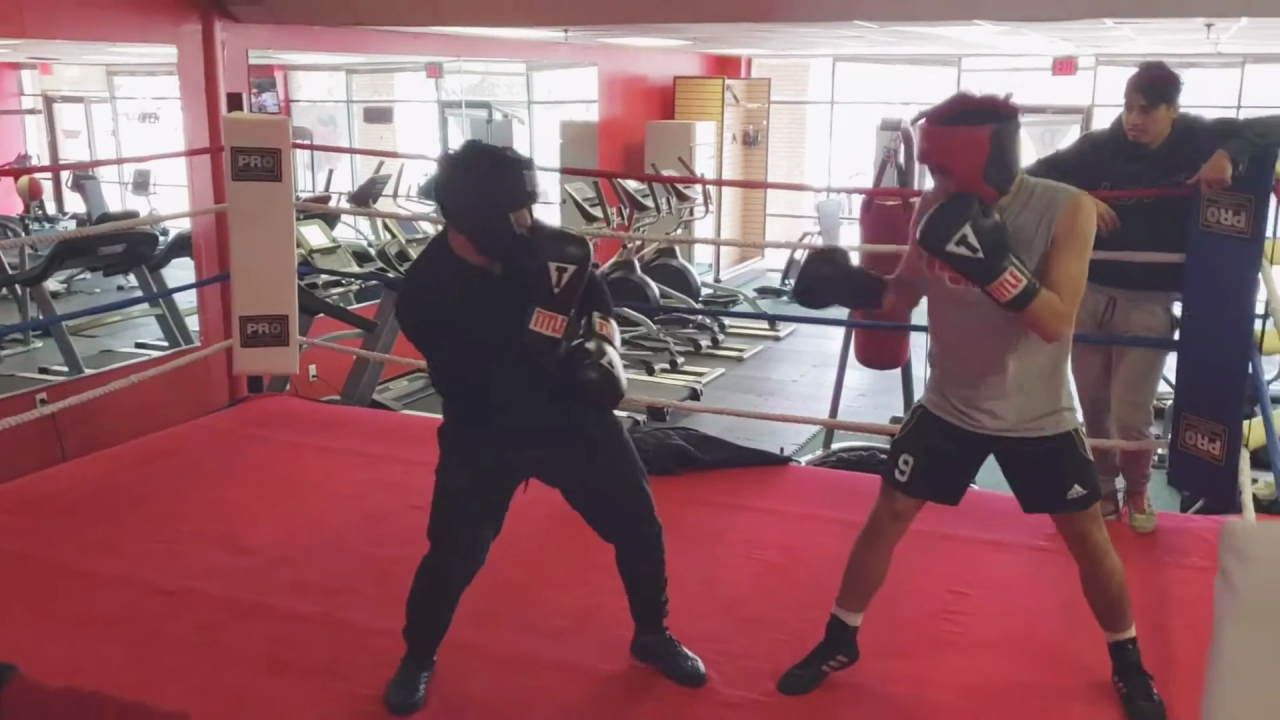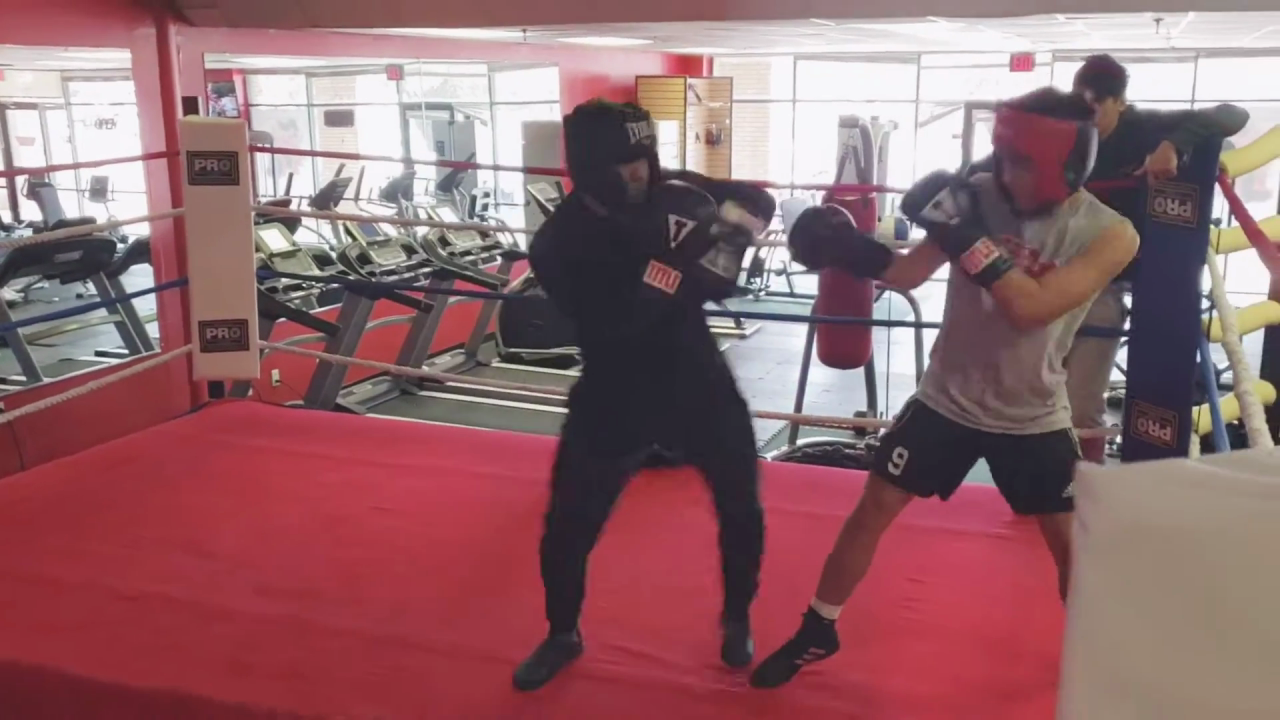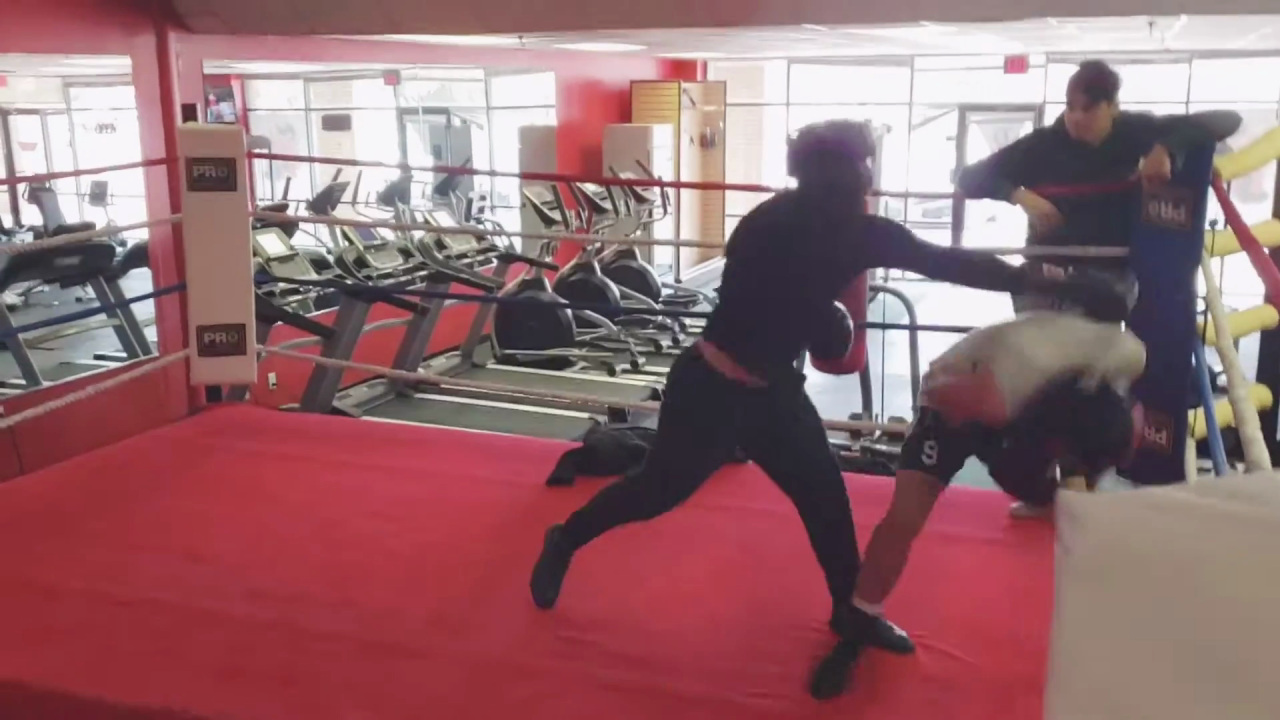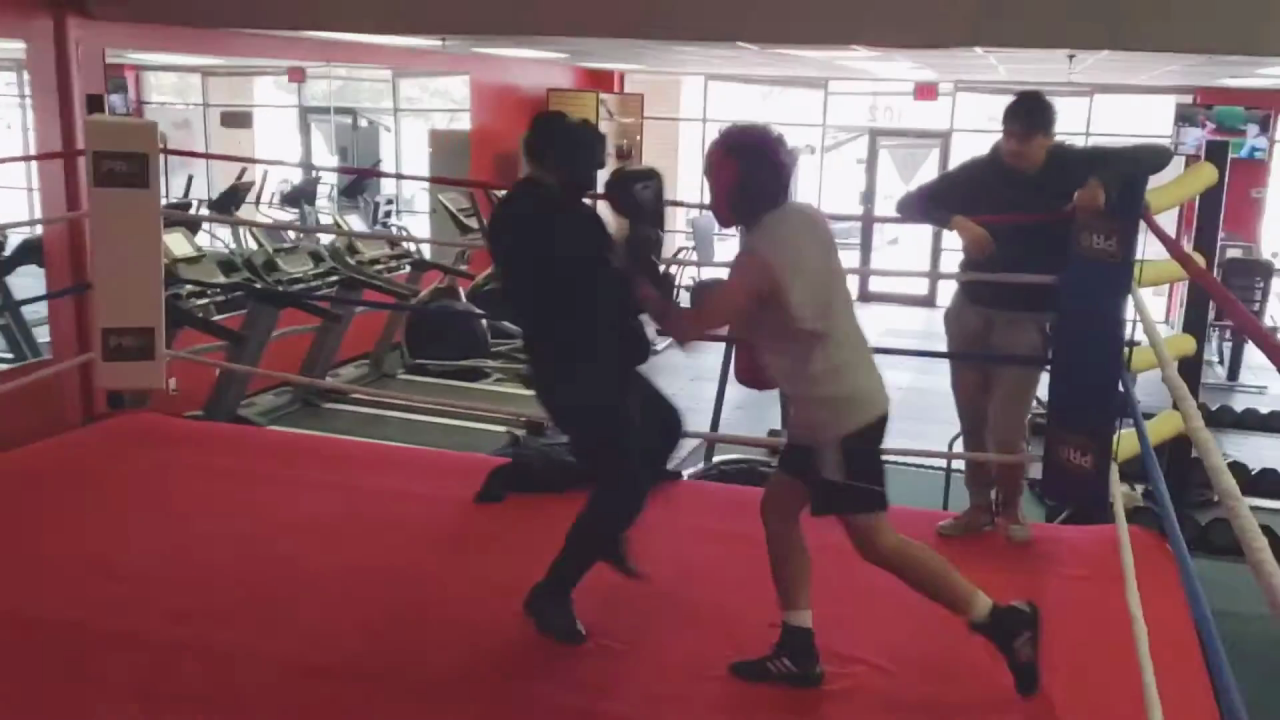
dt=0.5s
person 1, frame 1
left shoulder: (533, 247)
right shoulder: (427, 291)
left elbow: (594, 295)
right elbow: (496, 383)
left wrist: (604, 343)
right wrist: (549, 305)
left hip: (567, 408)
right hip: (484, 430)
left knee: (637, 522)
right knee: (454, 552)
left ankle: (652, 635)
right ankle: (418, 657)
person 1, frame 2
left shoulder: (666, 193)
right shoulder: (559, 242)
left elbow: (754, 200)
right elbow: (614, 328)
left wrist: (730, 228)
right wrist: (682, 262)
left hip: (695, 379)
right hip: (612, 390)
left knee: (741, 503)
right knee: (570, 520)
left ankle: (737, 622)
right ankle: (562, 635)
person 1, frame 3
left shoulder: (780, 218)
right shoulder: (841, 229)
right elbow: (950, 263)
right wrist: (1046, 276)
left hip: (767, 387)
right hip: (712, 389)
left knee: (824, 497)
right knee: (658, 489)
left ankle: (850, 609)
right ankle: (562, 542)
person 1, frame 4
left shoulder: (515, 211)
right shoulder: (557, 215)
right elbow: (617, 284)
left hip: (588, 364)
right hip: (578, 373)
left knee: (661, 430)
right knee: (622, 484)
left ankle: (607, 538)
right ankle: (551, 595)
person 2, frame 1
left shoulder: (1066, 210)
right shoulder: (934, 210)
left elbow: (1055, 322)
right elbow: (900, 294)
left wrist: (991, 263)
right wrist: (850, 283)
left hip: (1038, 416)
right hip: (950, 406)
left knee: (1089, 540)
right knee: (887, 517)
left ankle: (1128, 663)
right ankle: (840, 640)
person 2, frame 2
left shoulder: (1112, 236)
right shoulder: (980, 196)
left elbow: (1032, 312)
right elbow: (904, 273)
left wrist: (969, 239)
right wrist: (850, 246)
left hip: (1035, 418)
right hip: (948, 399)
left knee: (1072, 541)
right knee: (874, 509)
right ankle: (816, 632)
person 2, frame 3
left shoulder: (1128, 358)
right shoulder: (993, 392)
right elbow: (941, 395)
right wrist: (1006, 457)
left hip: (1026, 423)
right hip: (964, 408)
right knee: (903, 518)
right ankle: (851, 639)
person 2, frame 4
left shoulder: (759, 255)
right shoulder: (807, 224)
left elbow: (690, 327)
left wrist: (640, 289)
left hip: (834, 414)
right hip: (851, 400)
left knee: (874, 537)
right knee: (778, 507)
left ankle: (1002, 621)
right ankle: (798, 648)
person 3, frame 1
left shoulder: (1200, 139)
right shoulder: (1099, 146)
right elbow: (1030, 177)
left wrist: (1228, 155)
left hip: (1150, 299)
right hip: (1089, 292)
left knee: (1132, 415)
right knee: (1093, 406)
left ankle: (1137, 493)
right ankle: (1103, 492)
person 3, frame 2
left shoulder: (1145, 131)
left elbow: (1232, 116)
right elbow: (978, 175)
left wrist: (1173, 145)
left hip: (1104, 287)
left knee: (1083, 401)
person 3, frame 3
left shoulder: (1140, 133)
right shoulder: (1043, 145)
left elbow: (1224, 120)
right elbow: (970, 179)
left wrist: (1168, 148)
right wrist: (1019, 192)
person 3, frame 4
left shoulder: (1072, 166)
right shoulder: (979, 172)
left elbow: (1156, 155)
right elbow: (909, 203)
left wrist: (1100, 182)
right wrist: (956, 221)
left hip: (1026, 316)
right hip: (971, 309)
left knee: (1007, 427)
right knee: (972, 419)
left ankle: (1010, 507)
right ankle: (979, 505)
